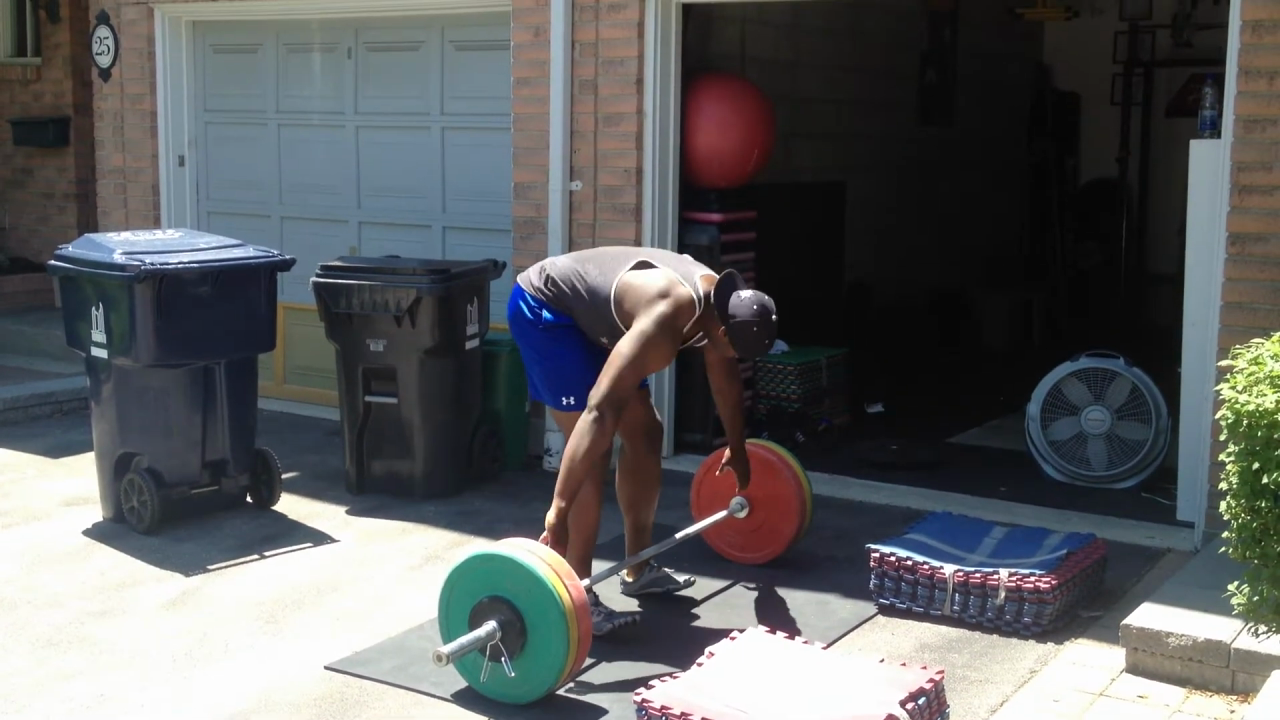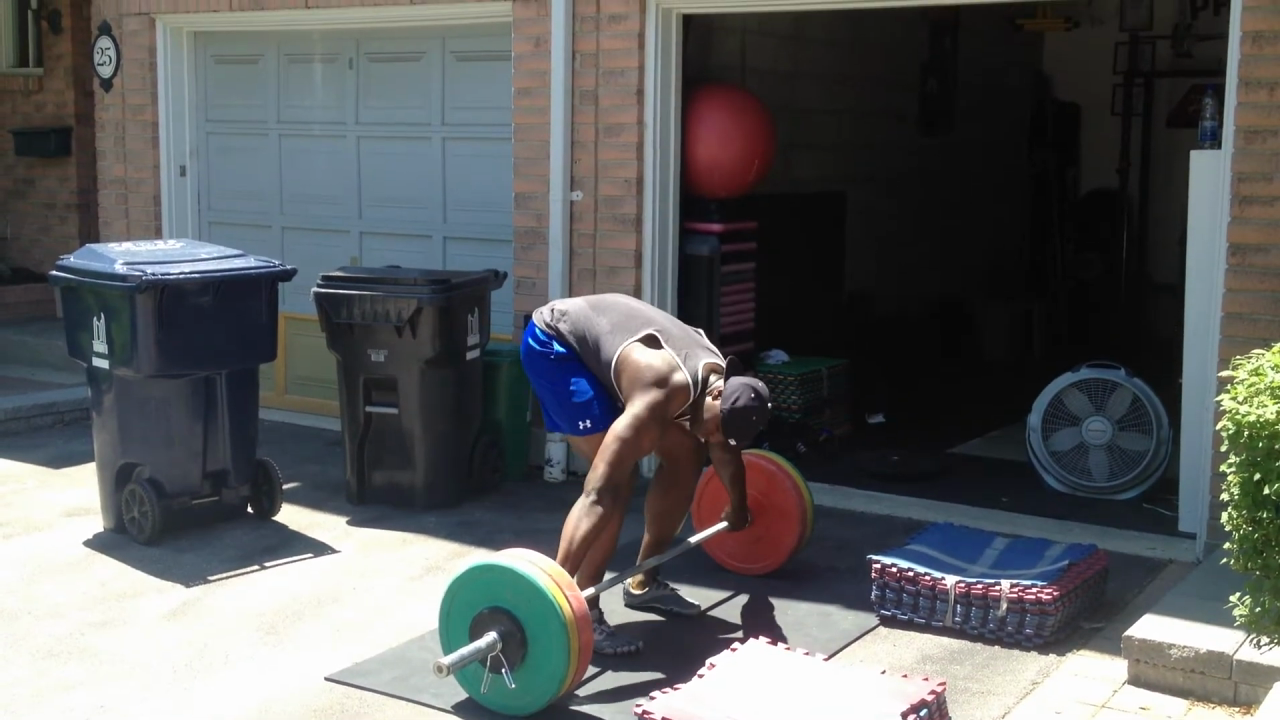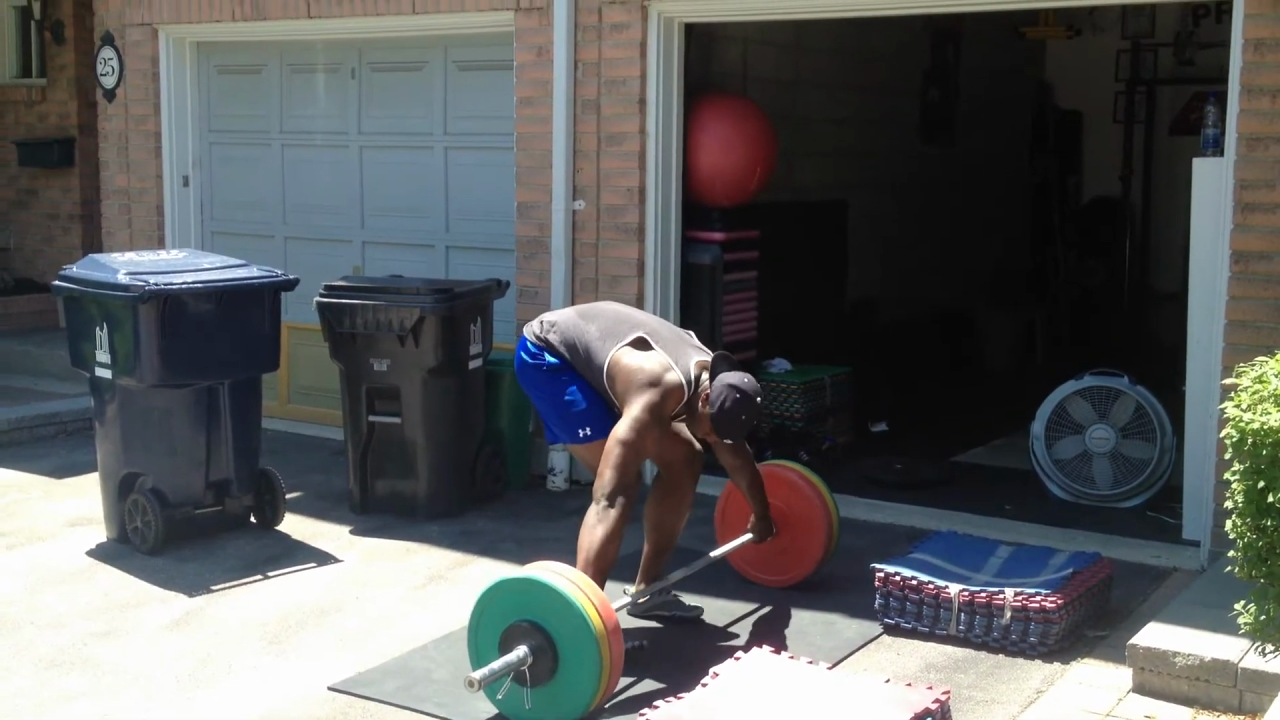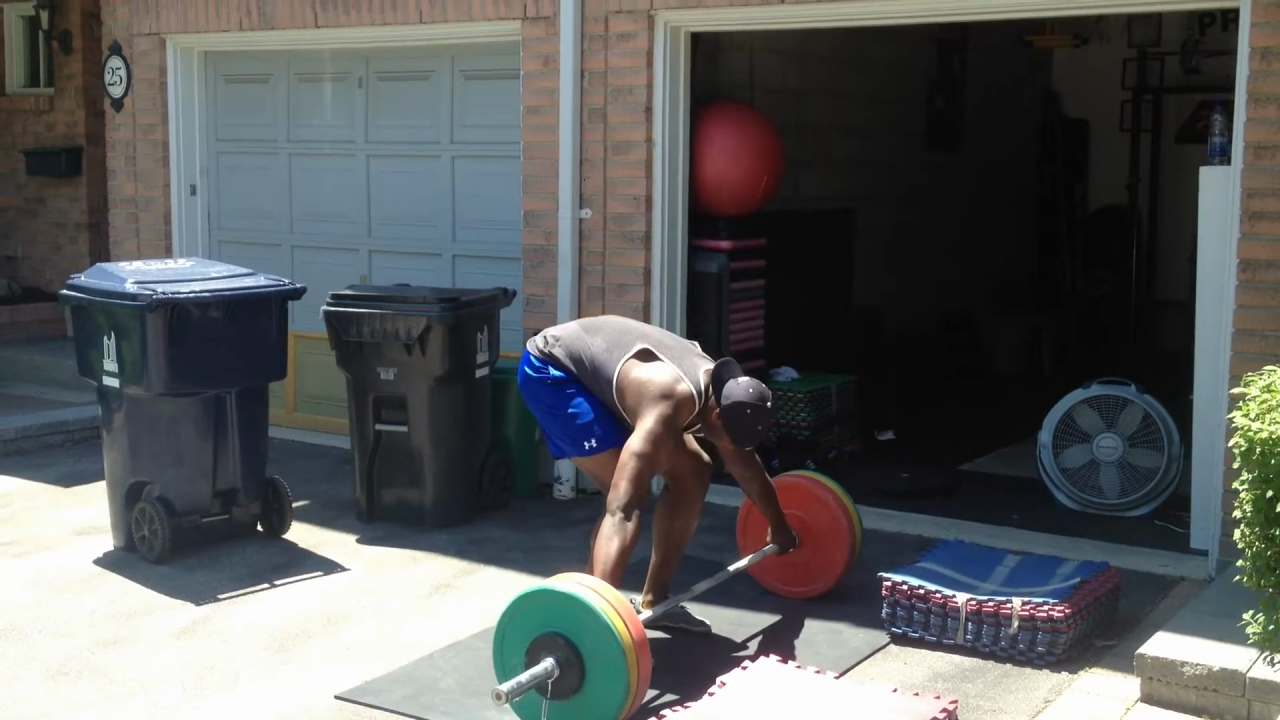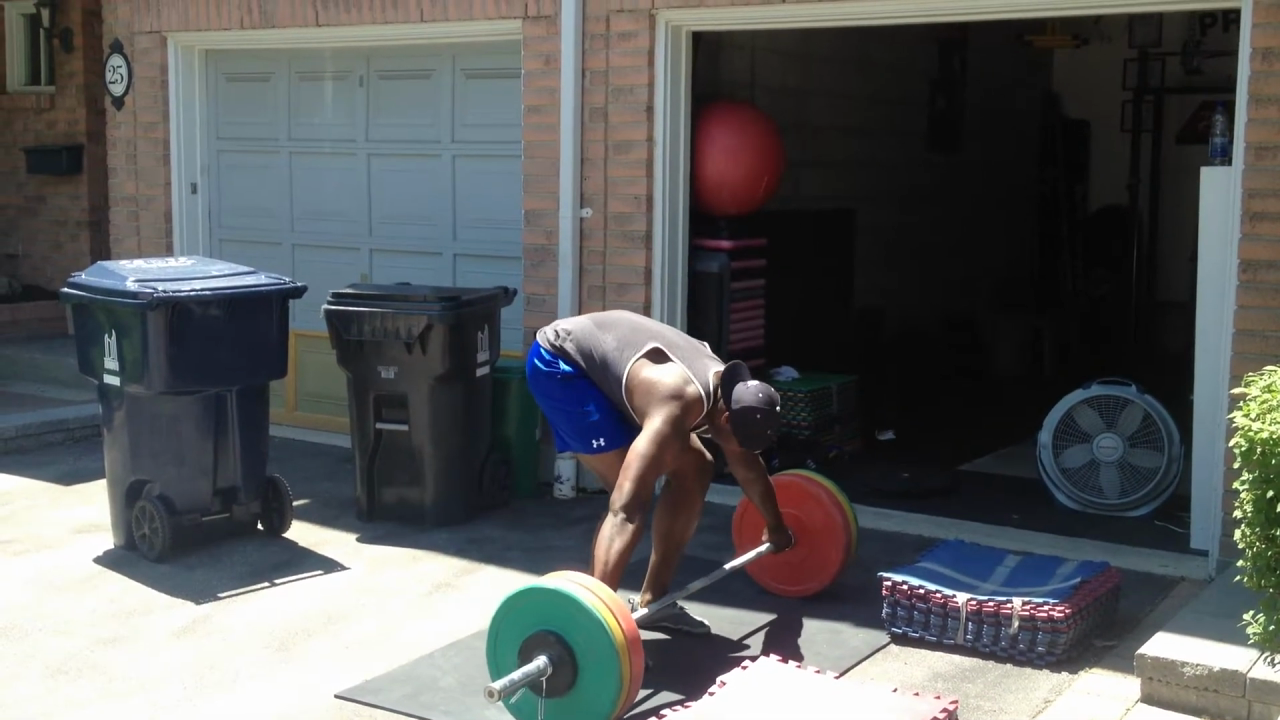
dt=0.5s
person 1, frame 1
left shoulder: (718, 299)
right shoulder: (667, 316)
left elbow: (725, 375)
right elbow: (600, 411)
left wrist: (737, 447)
right wrist: (560, 506)
left hip: (591, 317)
right hip: (544, 308)
left knee: (646, 433)
right knee: (593, 453)
left ankle: (639, 570)
right ankle: (580, 597)
person 1, frame 2
left shoulder: (723, 376)
right shoulder: (662, 393)
left elbow: (726, 453)
right elbow: (599, 492)
left wrist: (737, 509)
left hip: (598, 336)
right hip: (554, 342)
left knee: (687, 453)
right knee: (618, 475)
left ankle: (643, 582)
person 1, frame 3
left shoulder: (720, 381)
right shoulder: (657, 395)
left elbow: (736, 456)
right elbow: (610, 496)
left wrist: (761, 514)
left hip: (594, 354)
right hip: (547, 353)
left knee: (684, 460)
right knee: (624, 480)
left ankle: (648, 590)
person 1, frame 4
left shoulder: (724, 390)
right shoulder: (668, 406)
left elbow: (747, 467)
right elbow: (623, 508)
left wrist: (779, 527)
left hip: (597, 367)
right hip: (551, 368)
left knee: (693, 471)
right knee: (629, 494)
left ankle: (652, 601)
person 1, frame 5
left shoulder: (731, 392)
right shoulder: (677, 408)
left elbow: (749, 469)
right elbow: (626, 508)
left wrist: (775, 526)
left hip: (602, 356)
right hip: (560, 361)
left knee: (695, 469)
right knee: (635, 493)
left ankle: (652, 600)
